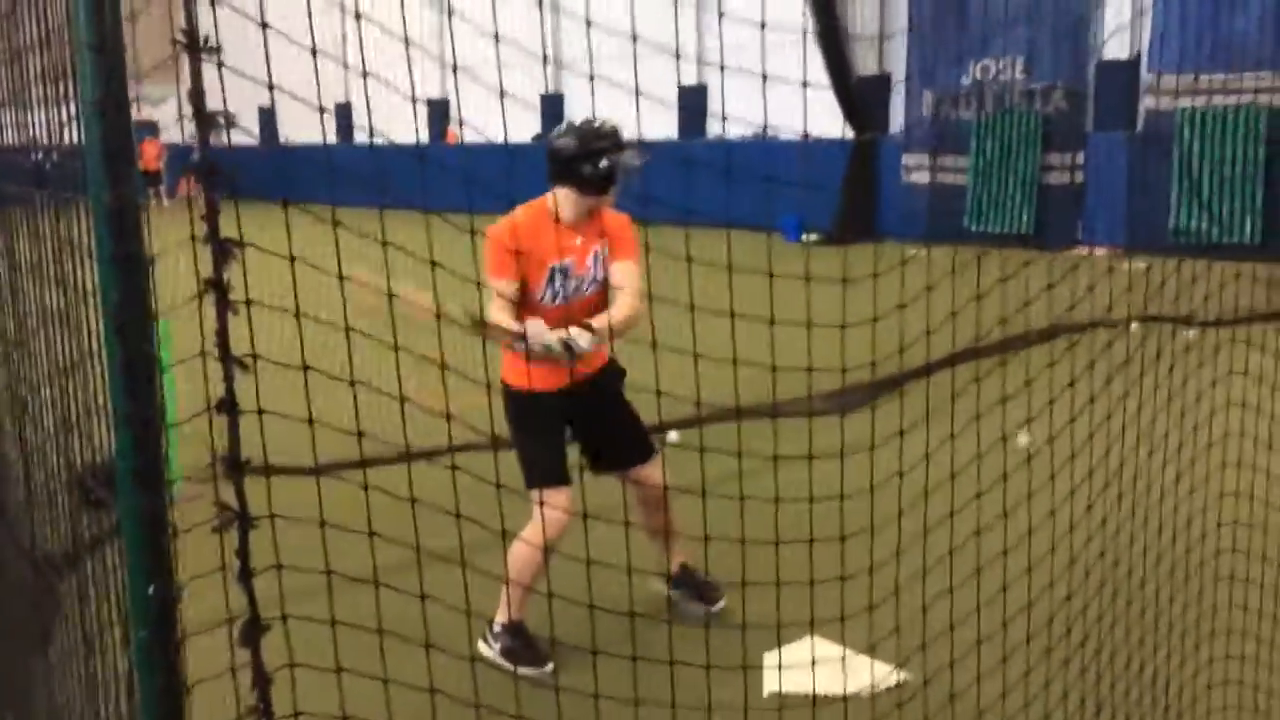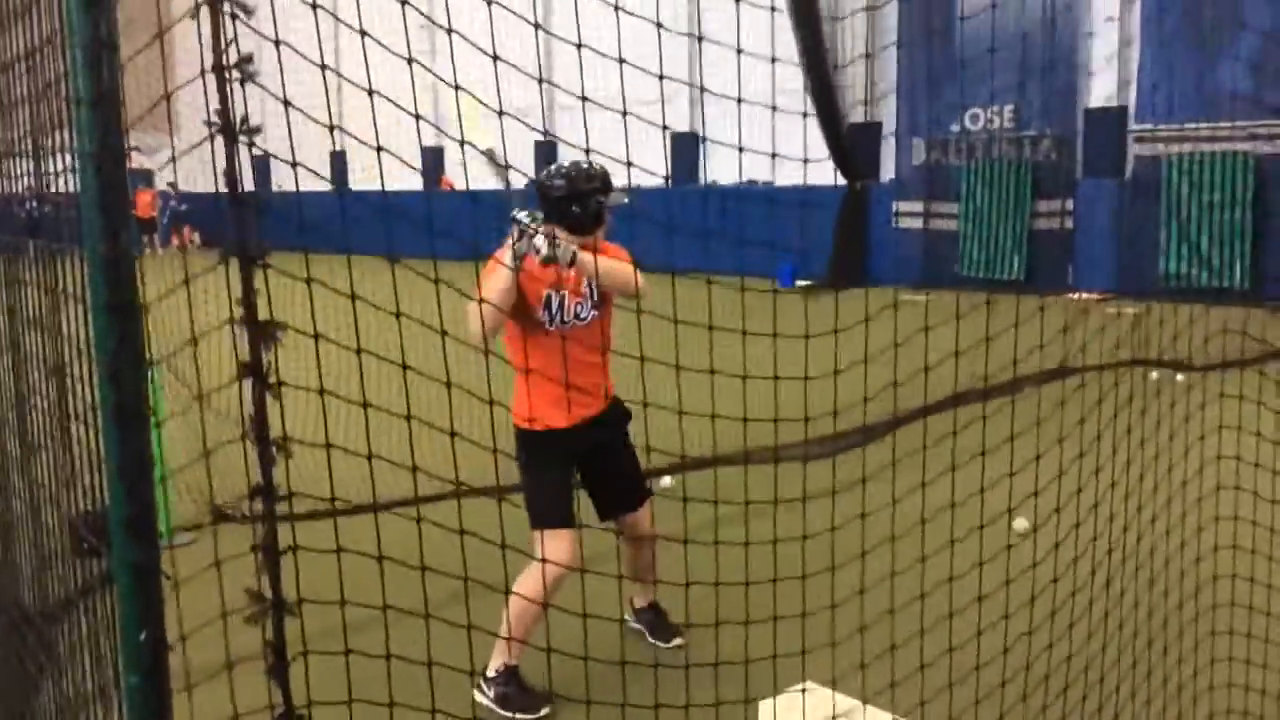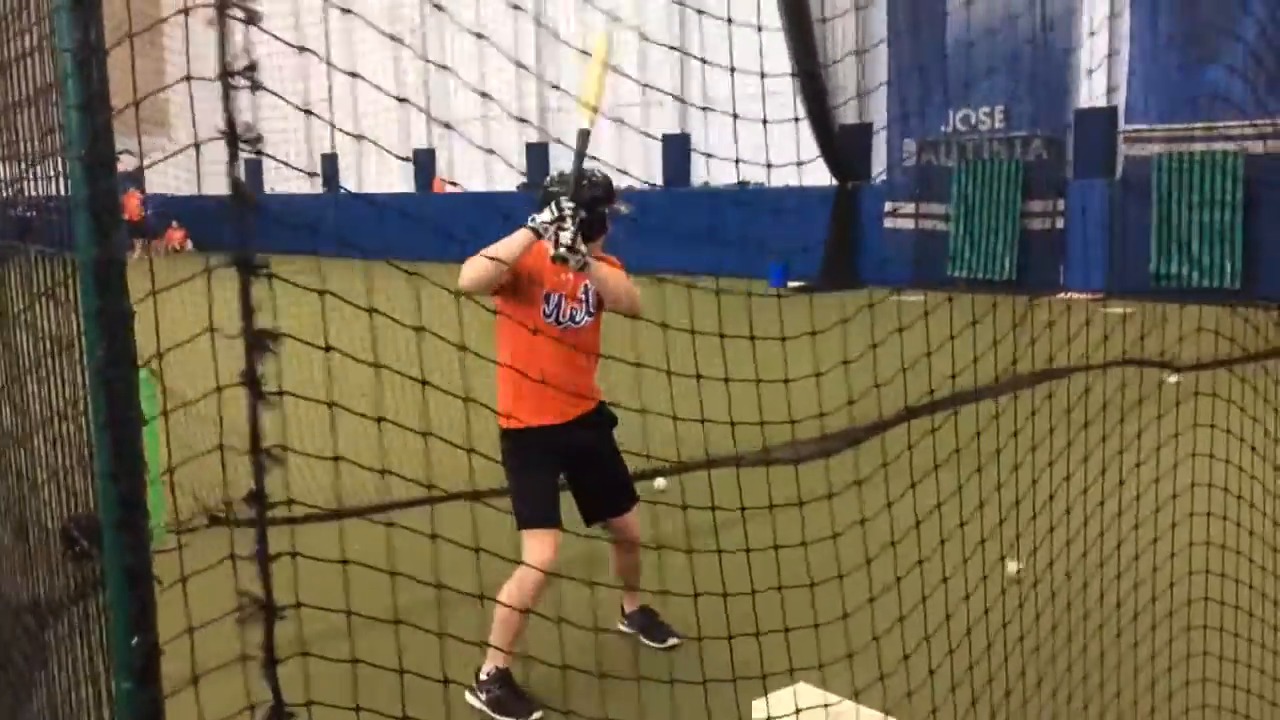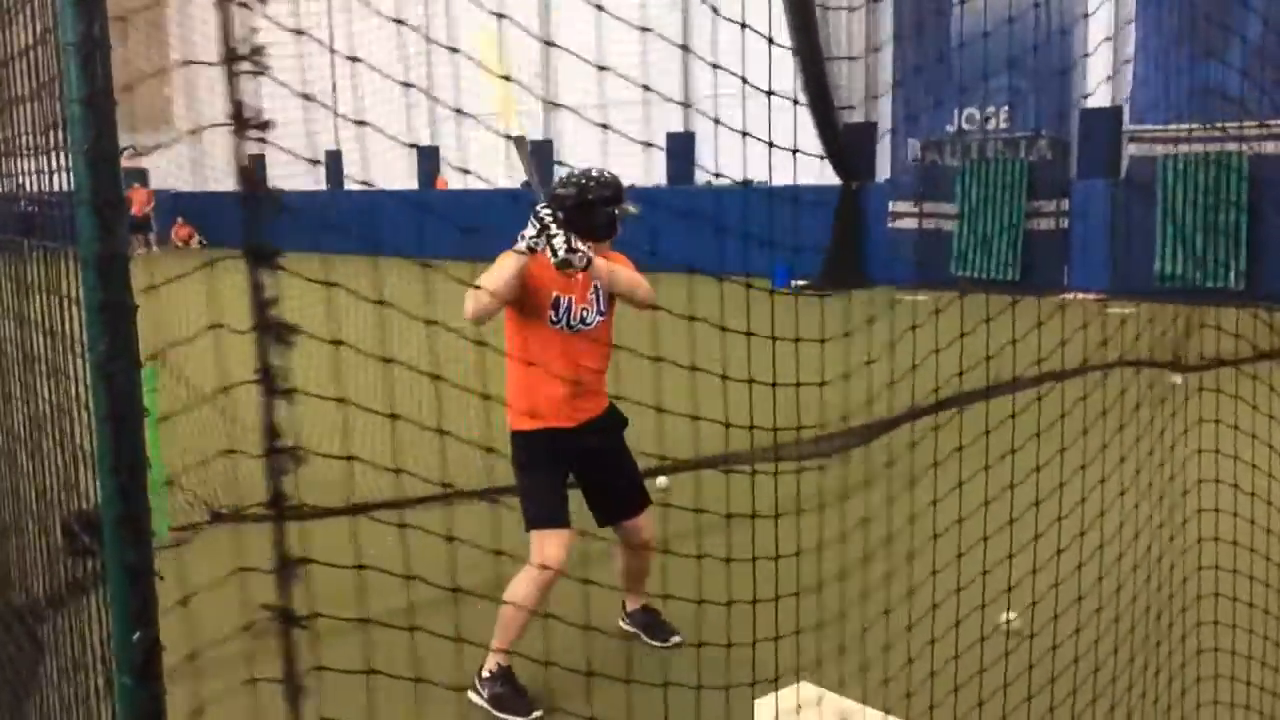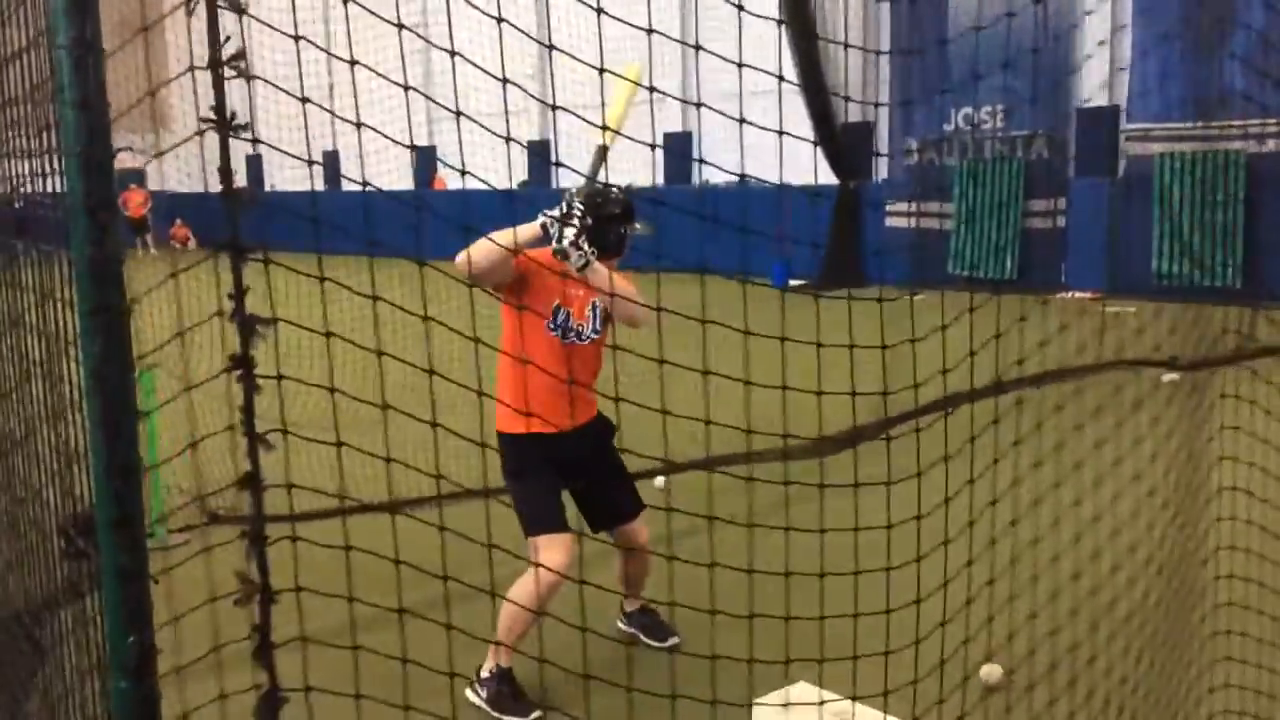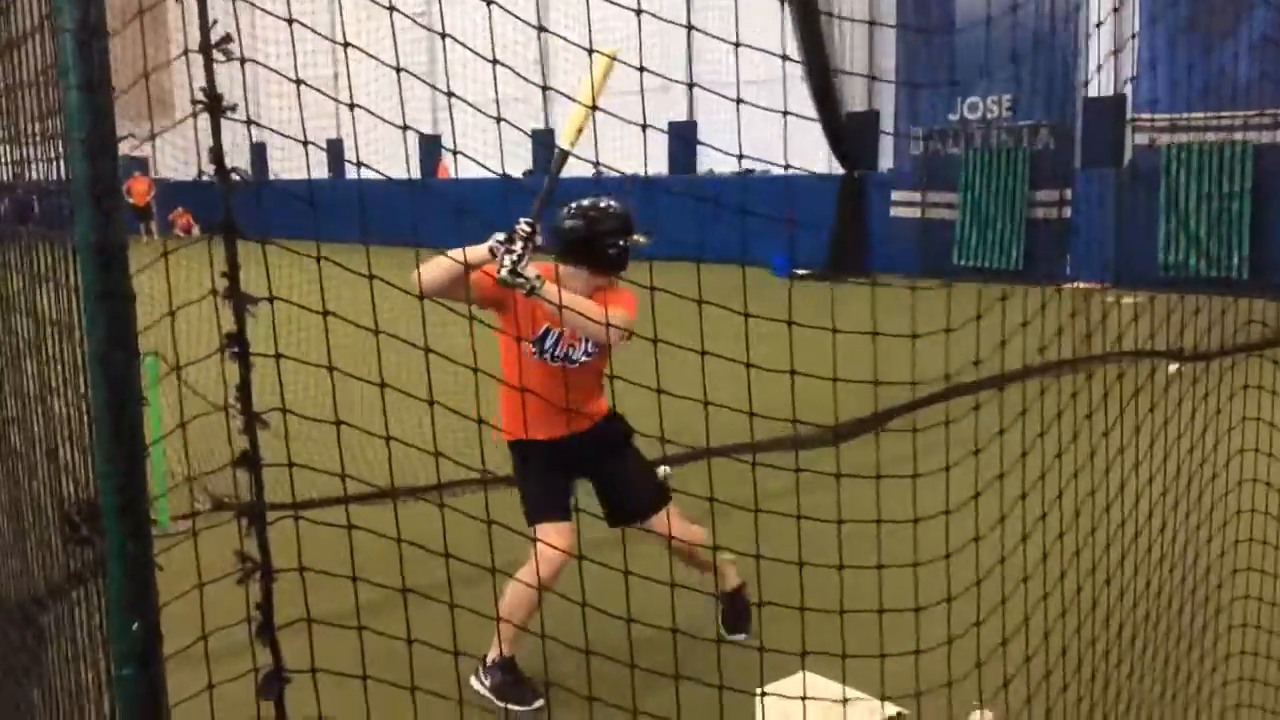
dt=0.5s
person 1, frame 1
left shoulder: (617, 227)
right shoulder: (512, 231)
left elbow: (630, 304)
right elbow: (498, 316)
left wrist: (588, 333)
right wrist: (526, 332)
left hip: (594, 376)
right hip: (533, 389)
left knee: (652, 479)
right knee: (554, 515)
left ankle: (676, 567)
right ankle: (502, 630)
person 1, frame 2
left shoulder: (606, 254)
right shoulder: (513, 257)
left elbow: (634, 286)
right elbow: (481, 331)
left wrist: (564, 254)
right wrist: (516, 255)
left hip: (601, 414)
right hip: (542, 428)
left knee: (639, 524)
right knee: (557, 558)
left ankle: (643, 606)
right ankle: (497, 674)
person 1, frame 3
left shoulder: (601, 264)
right shoulder: (522, 258)
left elbow: (632, 304)
right elbow: (469, 280)
left wrist: (578, 259)
right wrist: (535, 230)
left hip: (586, 417)
right hip: (528, 428)
left knee: (628, 528)
right knee: (542, 557)
left ankle: (633, 610)
person 1, frame 4
left shoulder: (609, 261)
right shoulder: (526, 264)
left elbow: (644, 296)
right elbow: (474, 310)
left wrist: (583, 260)
right wrist: (526, 245)
left hip: (596, 419)
right hip: (538, 431)
left knee: (640, 531)
right knee: (550, 557)
left ankle: (635, 609)
right ankle: (491, 675)
person 1, frame 5
left shoulder: (607, 277)
right shoulder: (528, 268)
left elbow: (639, 315)
right elbow: (467, 264)
left wrist: (581, 262)
right wrist: (541, 228)
left hip: (584, 428)
right hip: (526, 438)
left knee: (637, 539)
right knee: (553, 563)
left ankle: (633, 608)
right ankle: (490, 675)
person 1, frame 6
left shoulder: (616, 297)
right shoulder: (508, 284)
left elbow: (606, 330)
right elbow: (426, 281)
left wrist: (532, 283)
right wrist: (493, 249)
left hip: (597, 427)
right hip: (535, 442)
left knee: (676, 530)
right knee: (552, 553)
left ankle: (729, 582)
right ankle: (495, 664)
